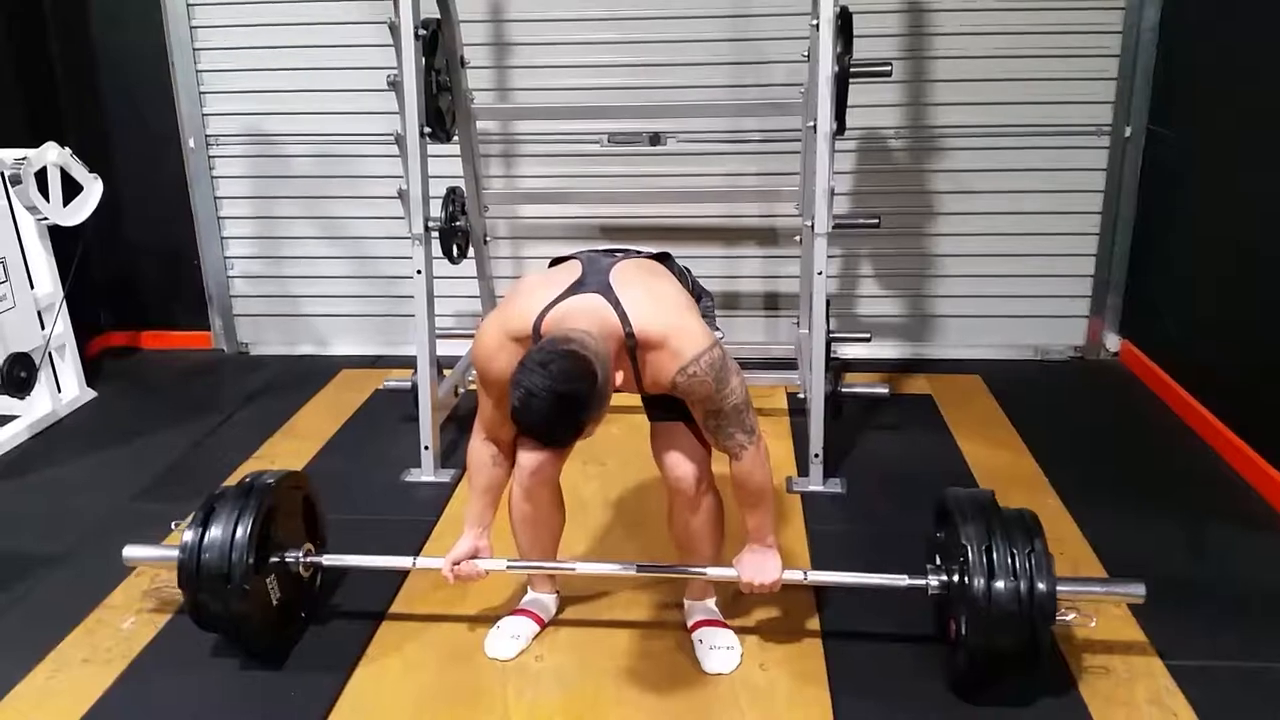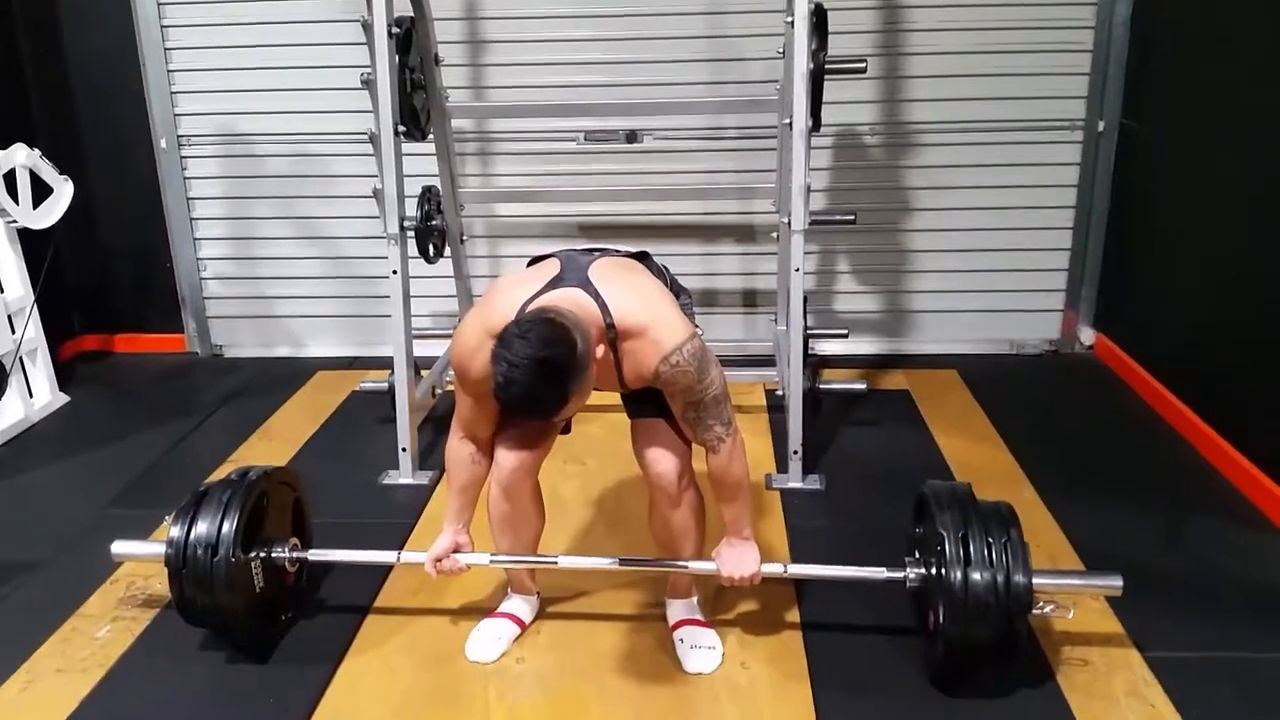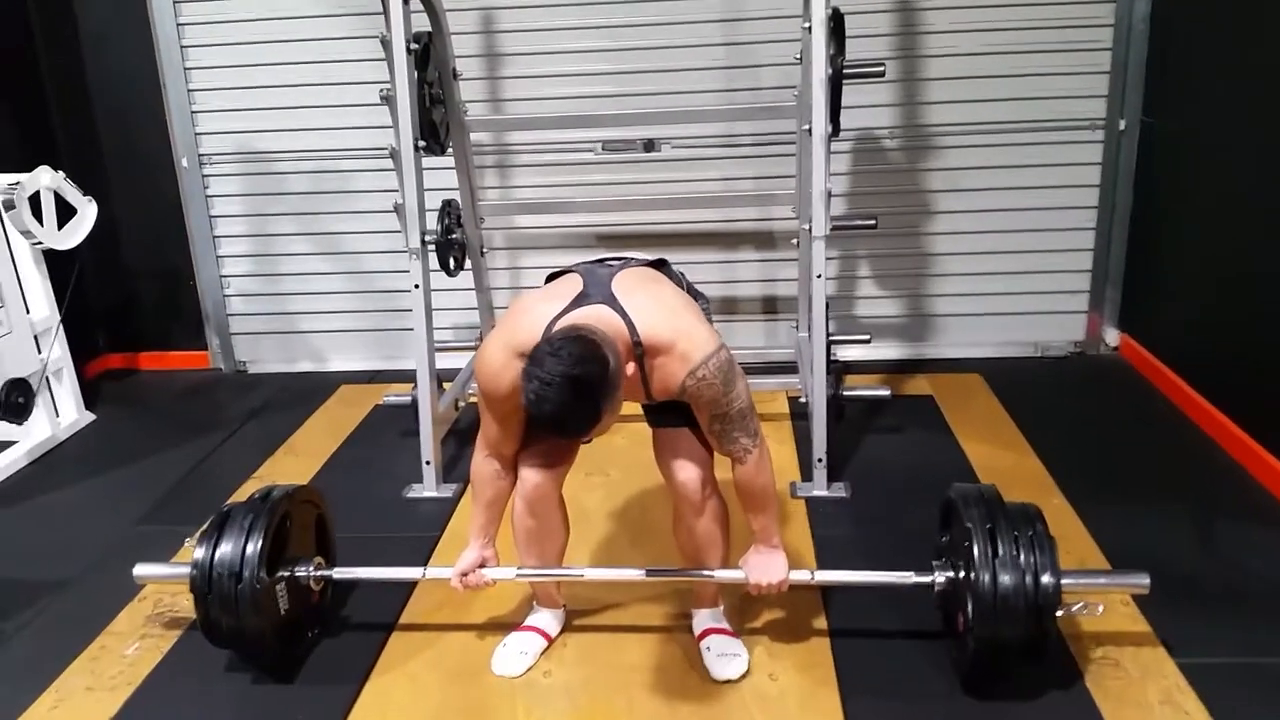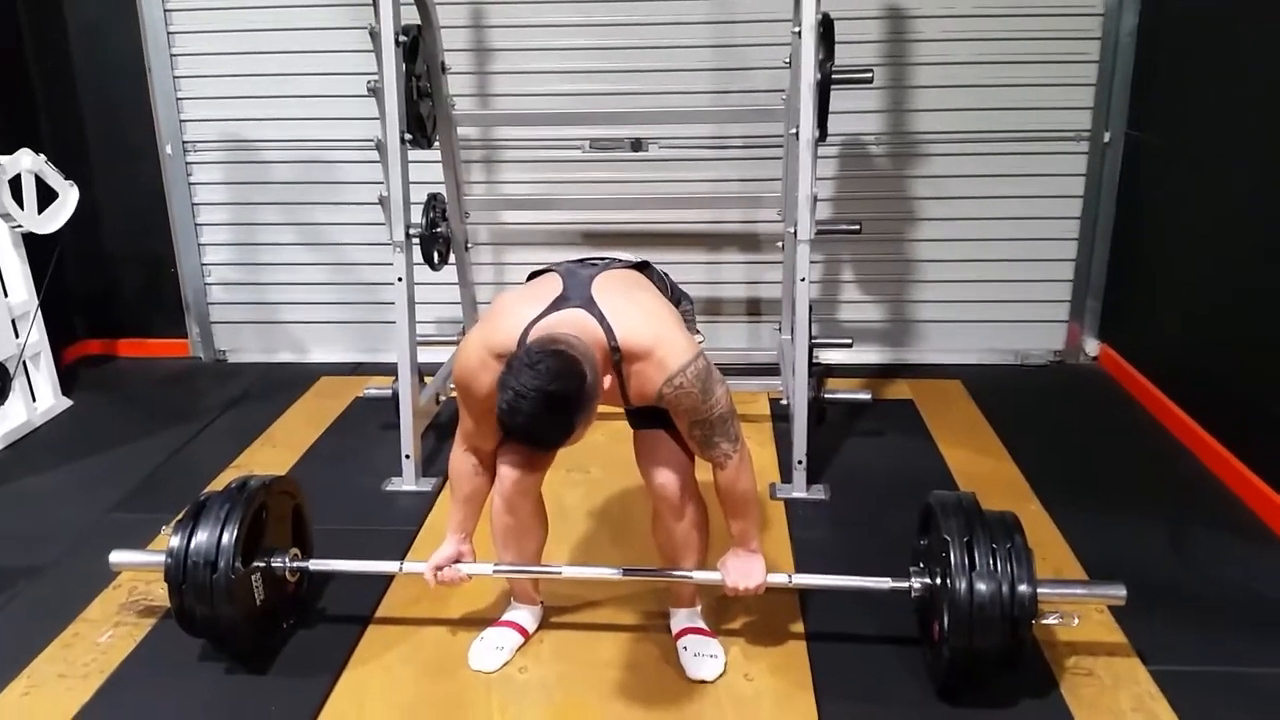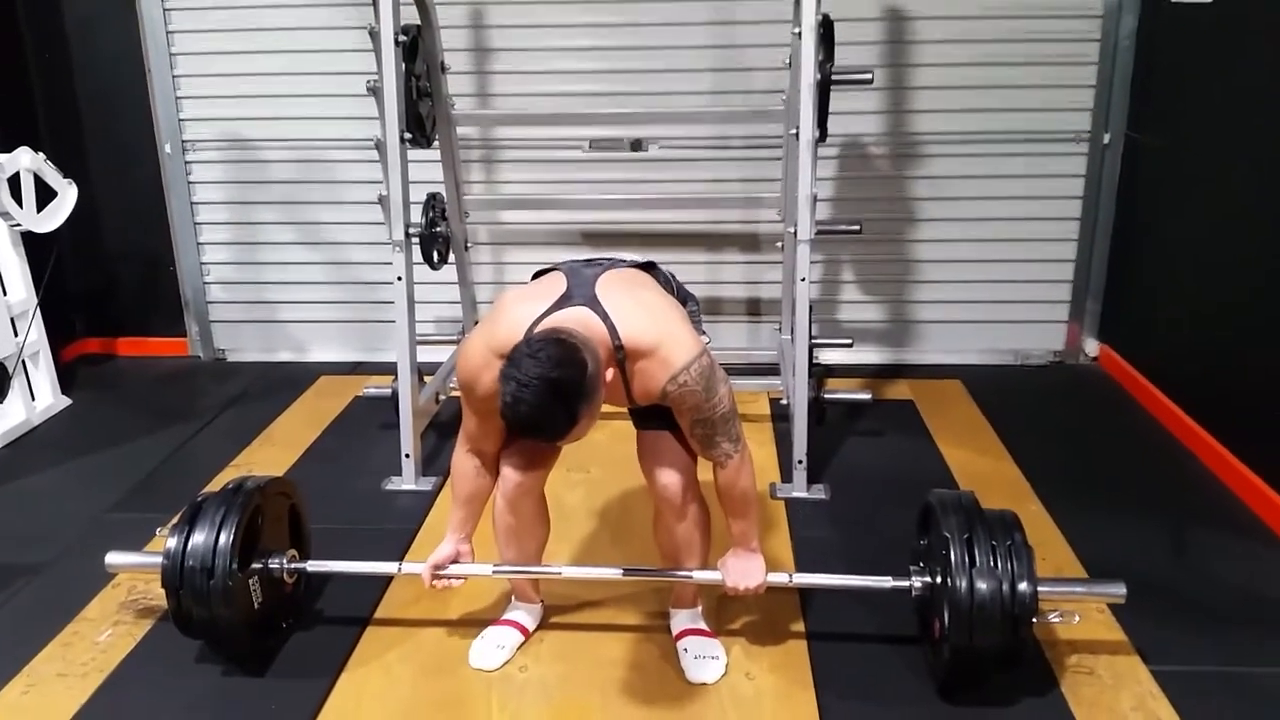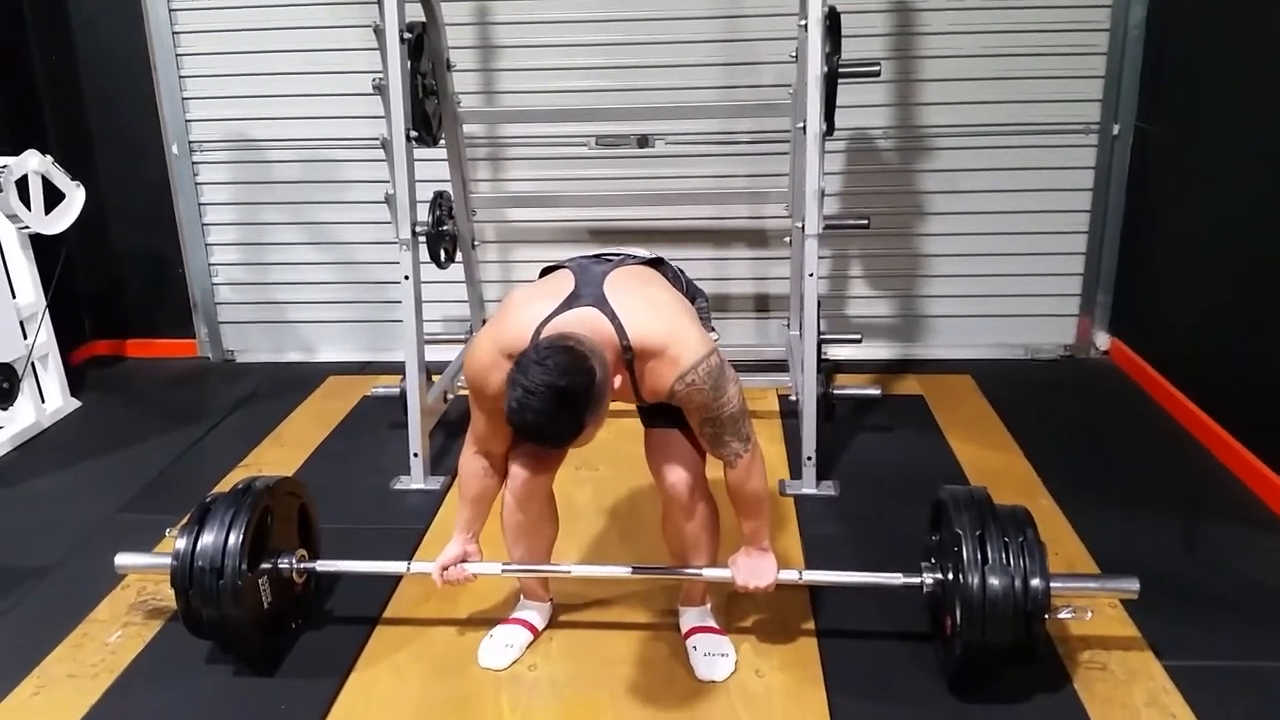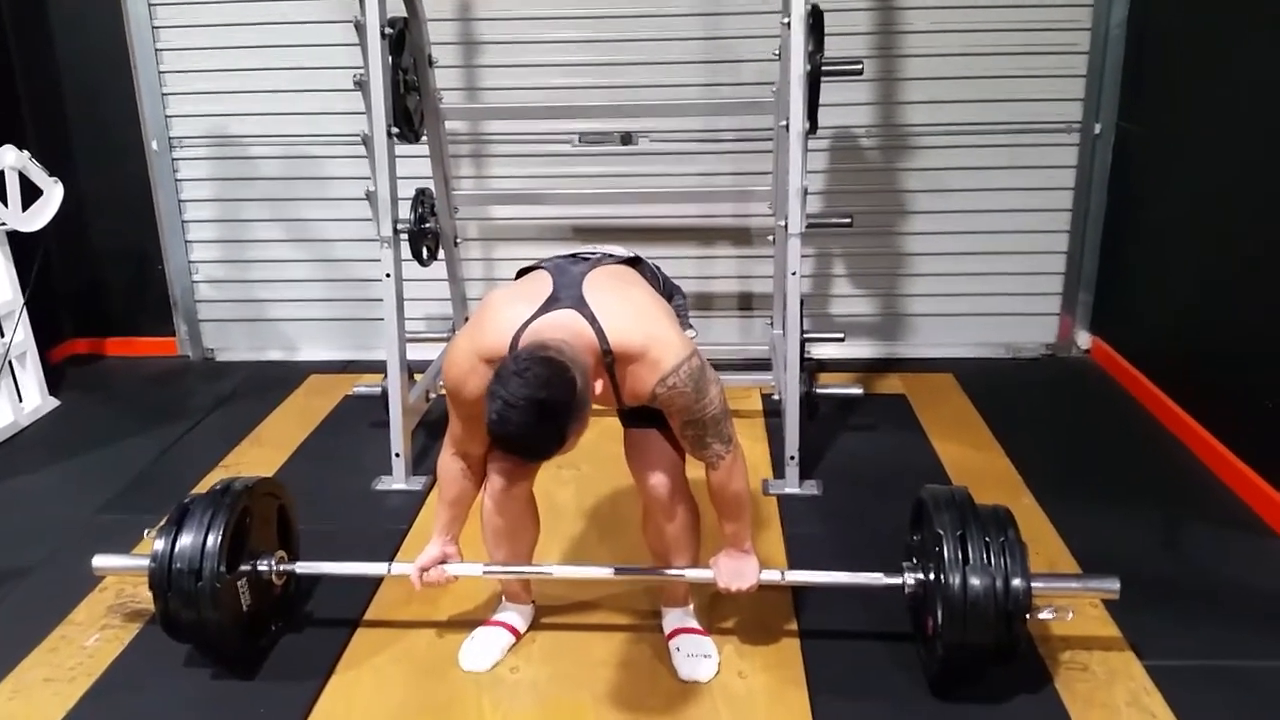
dt=0.7s
person 1, frame 1
left shoulder: (682, 350)
right shoulder: (501, 342)
left elbow: (744, 444)
right elbow: (492, 439)
left wrist: (761, 544)
right wrist: (475, 531)
left hip: (671, 324)
right hip: (565, 318)
left knee: (688, 474)
right knee: (532, 464)
left ankle: (701, 600)
right ankle: (540, 593)
person 1, frame 2
left shoulder: (663, 342)
right shoulder: (479, 340)
left elbow: (720, 438)
right elbow: (470, 437)
left wrist: (738, 537)
right wrist: (455, 527)
left hip: (642, 334)
left knee: (669, 471)
right knee: (510, 464)
left ankle: (683, 599)
right ankle: (520, 595)
person 1, frame 3
left shoulder: (687, 355)
right shoulder: (504, 358)
left elbow: (746, 448)
right elbow: (495, 453)
left wrist: (766, 544)
right wrist: (479, 543)
left hip: (662, 342)
left knee: (691, 480)
right knee: (533, 478)
left ankle: (708, 610)
right ankle: (546, 609)
person 1, frame 4
left shoulder: (668, 362)
right shoulder: (483, 357)
left elbow: (727, 452)
right elbow: (474, 449)
left wrist: (746, 548)
right wrist: (458, 537)
left knee: (671, 482)
right knee: (512, 476)
left ankle: (686, 610)
right ankle: (523, 605)
person 1, frame 5
left shoulder: (672, 360)
right shoulder: (485, 357)
left elbow: (729, 452)
right elbow: (477, 449)
left wrist: (745, 547)
right wrist: (457, 536)
left hip: (651, 344)
left knee: (674, 483)
right knee: (516, 475)
left ankle: (687, 611)
right ankle: (524, 604)
person 1, frame 6
left shoulder: (681, 357)
right shoulder: (494, 357)
left elbow: (739, 451)
right elbow: (485, 451)
left wrist: (757, 547)
right wrist: (464, 537)
left hip: (664, 332)
left knee: (683, 482)
right knee: (524, 473)
left ankle: (696, 607)
right ankle: (533, 603)
person 1, frame 7
left shoulder: (661, 360)
right shoulder: (473, 361)
left elbow: (720, 453)
right elbow: (464, 453)
left wrist: (738, 549)
right wrist: (444, 539)
left knee: (663, 483)
right knee: (503, 475)
left ankle: (678, 609)
right ankle: (515, 604)
